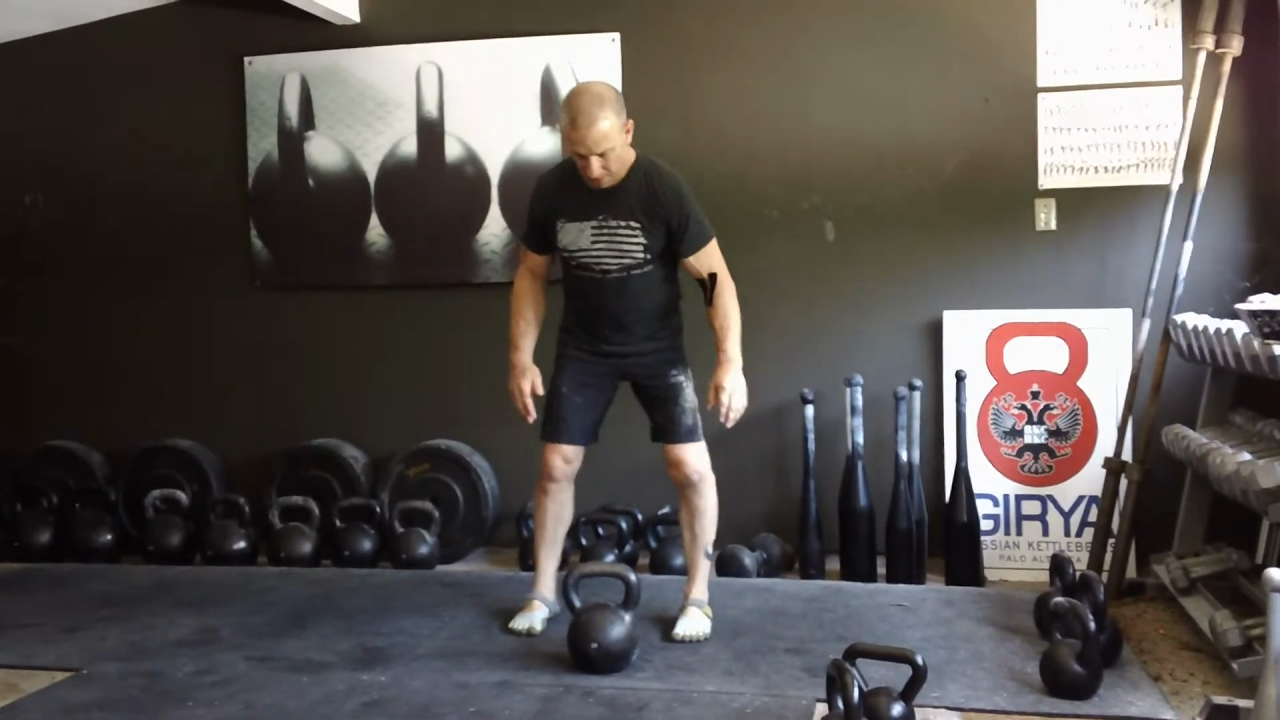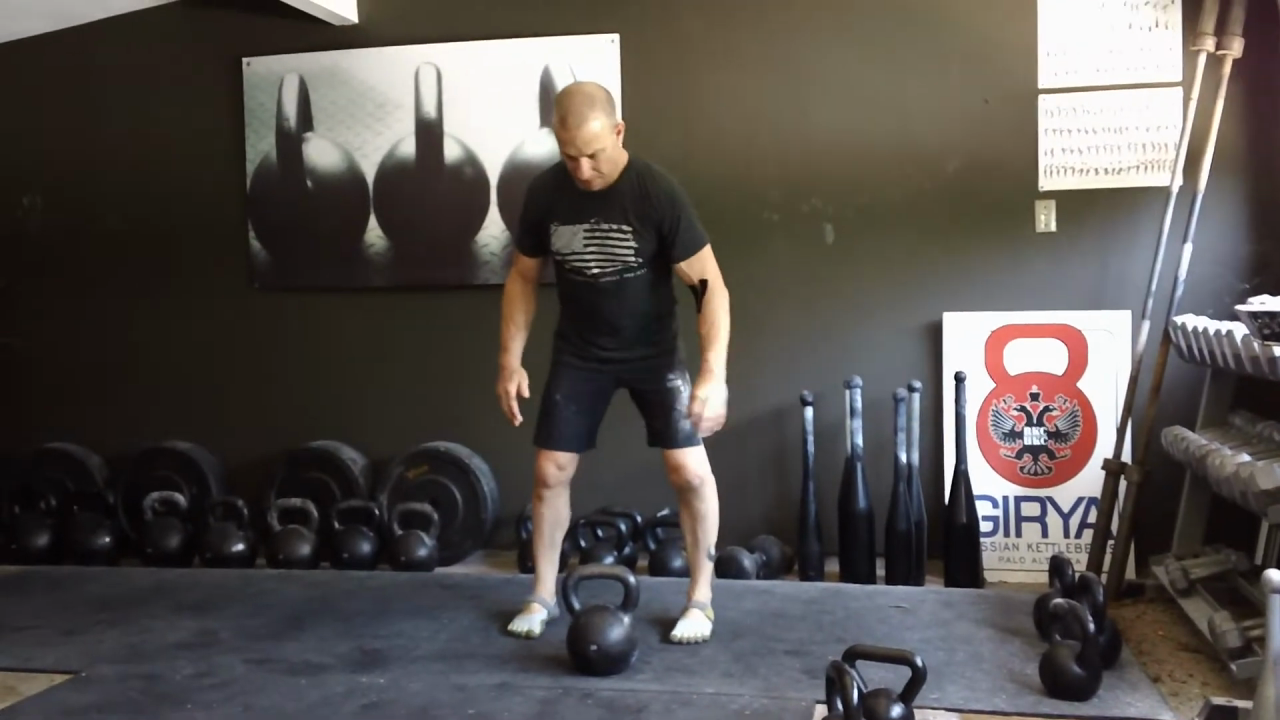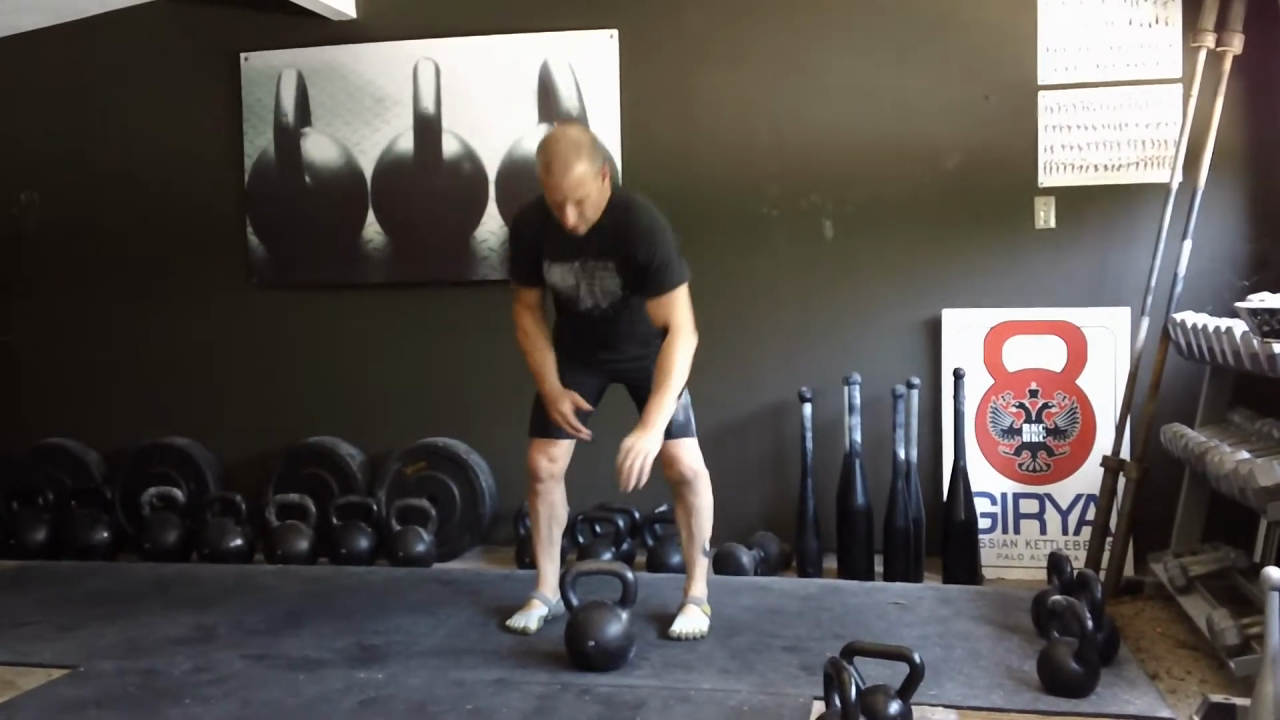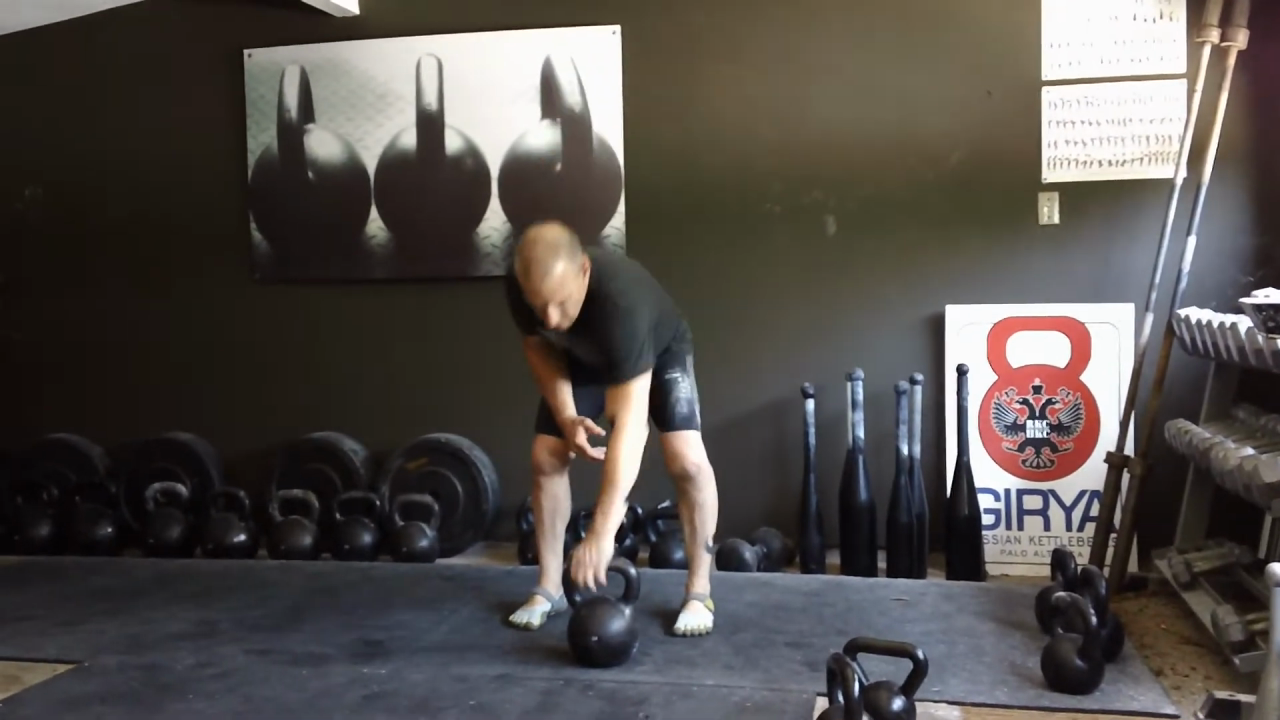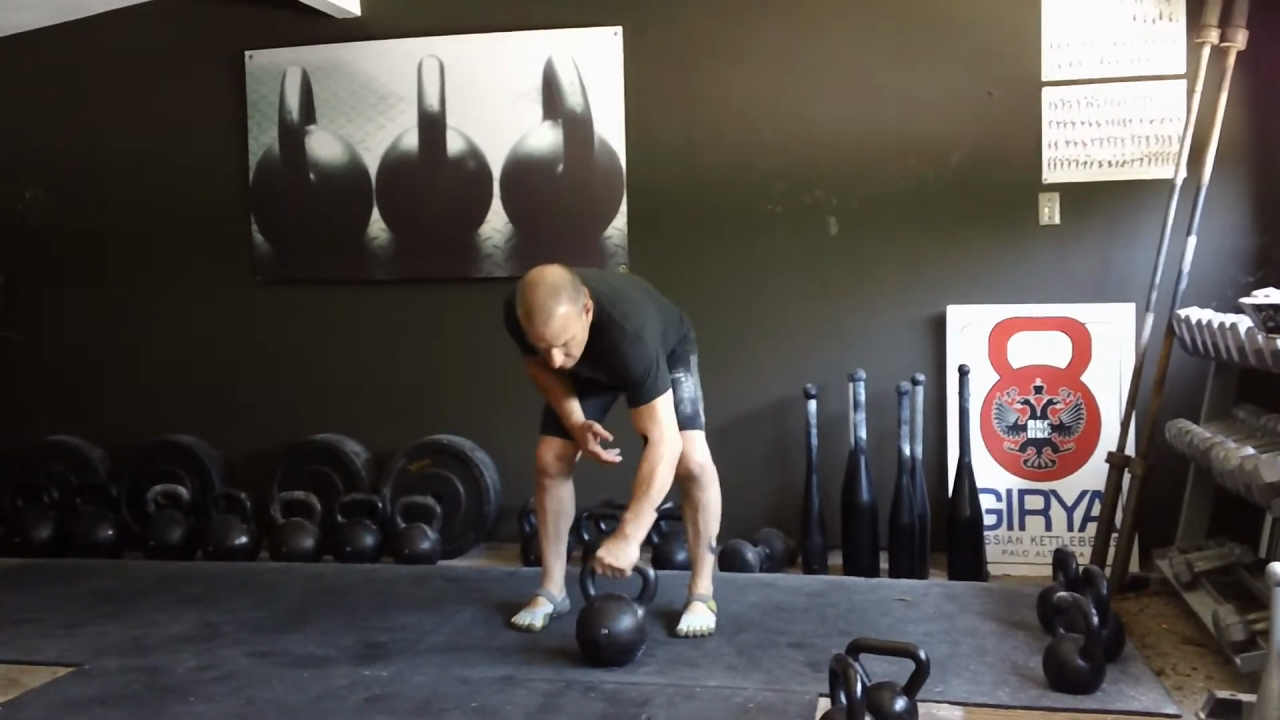
dt=0.3s
person 1, frame 1
left shoulder: (664, 190)
right shoulder: (551, 190)
left elbow: (715, 278)
right elbow: (531, 275)
left wrist: (730, 362)
right wrist: (521, 358)
left hip: (657, 348)
right hip: (582, 349)
left knee: (690, 467)
right knee: (555, 466)
left ankle: (697, 597)
right ankle: (543, 593)
person 1, frame 2
left shoulder: (658, 193)
right shoulder: (544, 193)
left elbow: (710, 287)
right elbow: (522, 278)
left wrist: (713, 374)
right wrist: (509, 361)
left hip: (654, 353)
right hip: (578, 353)
left knee: (690, 472)
right knee: (550, 472)
left ankle: (700, 599)
right ankle: (544, 594)
person 1, frame 3
left shoulder: (641, 225)
right shoulder: (530, 225)
left elbow: (680, 329)
right elbow: (528, 310)
left wrist: (652, 427)
right wrist: (552, 388)
left hip: (645, 349)
right hip: (576, 352)
left knee: (683, 464)
right knee: (543, 464)
left ankle: (696, 596)
right ankle: (546, 592)
person 1, frame 4
left shoulder: (620, 303)
right shoulder: (521, 288)
left elbow: (630, 429)
right elbow: (538, 349)
left wrist: (601, 534)
right wrist: (566, 417)
left hip: (659, 347)
right hip: (581, 359)
left knee: (688, 461)
right knee: (546, 457)
left ankle: (699, 593)
right ankle: (549, 588)
person 1, frame 5
left shoulder: (626, 331)
right shoulder: (519, 313)
left elbow: (665, 443)
right elbow: (539, 366)
left wrist: (628, 537)
right wrist: (575, 423)
left hip: (665, 349)
right hip: (589, 368)
left knee: (692, 462)
right knee: (550, 461)
left ankle: (702, 595)
right ankle: (552, 591)
